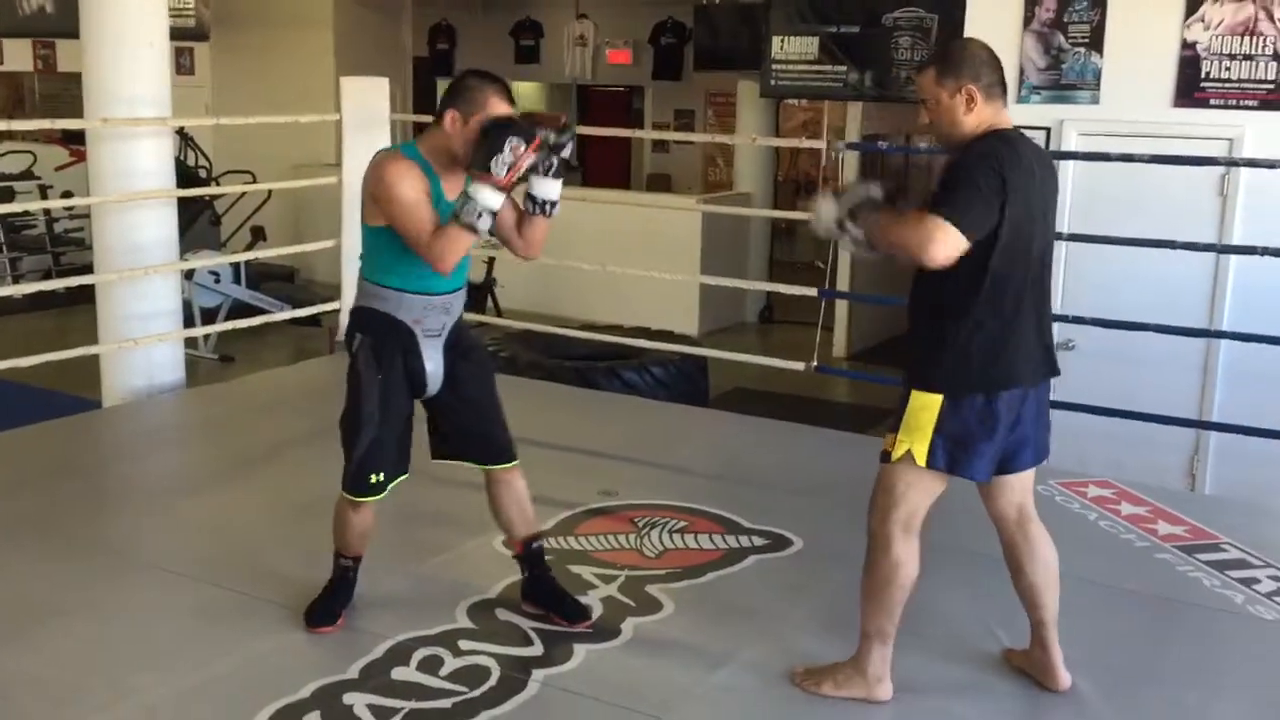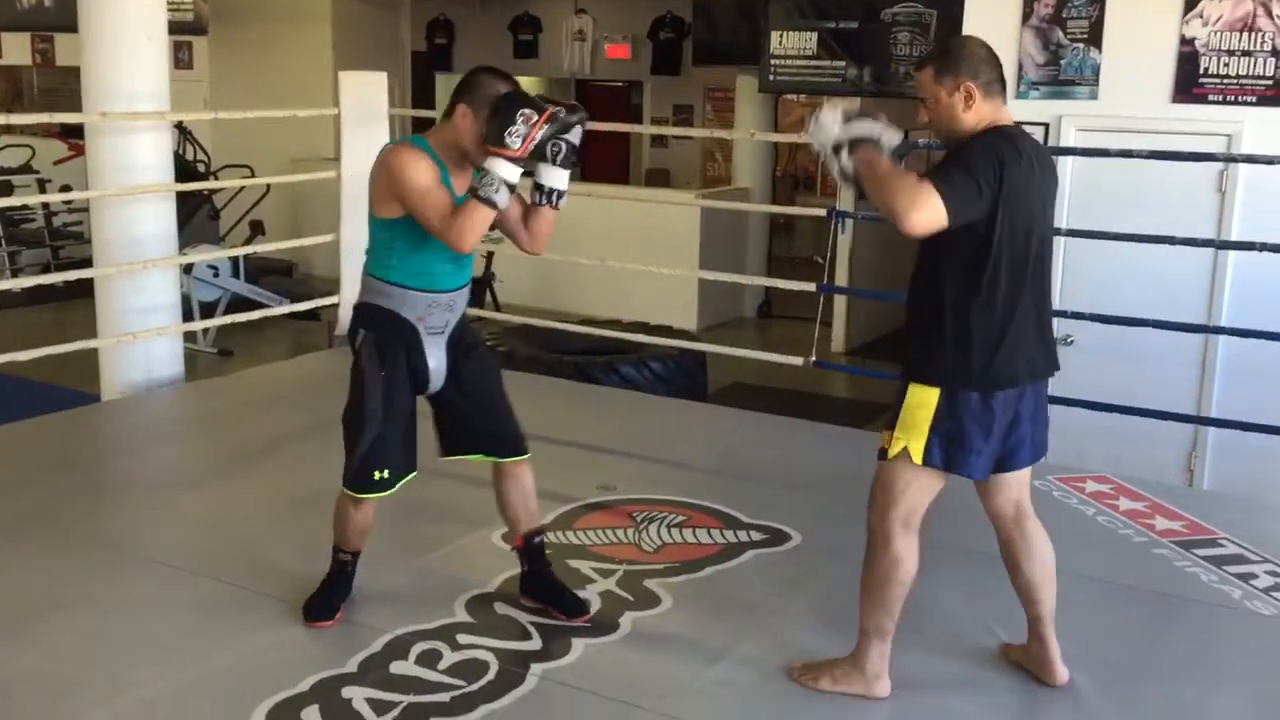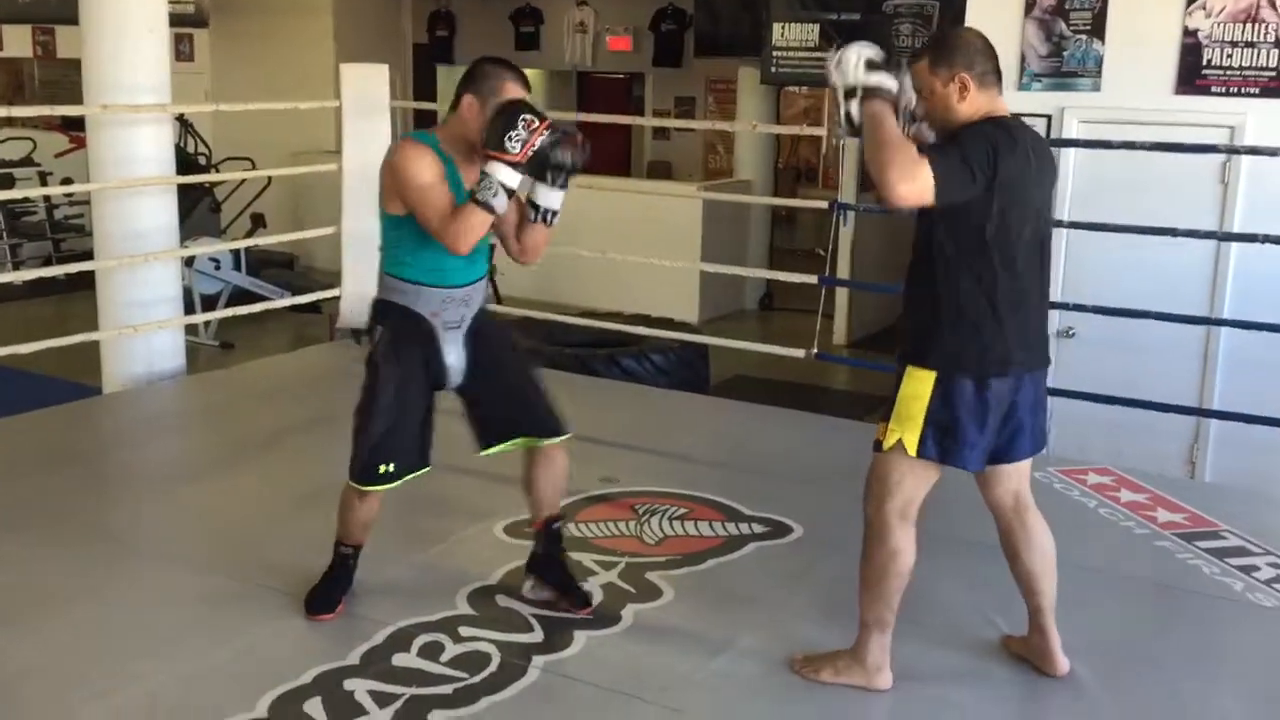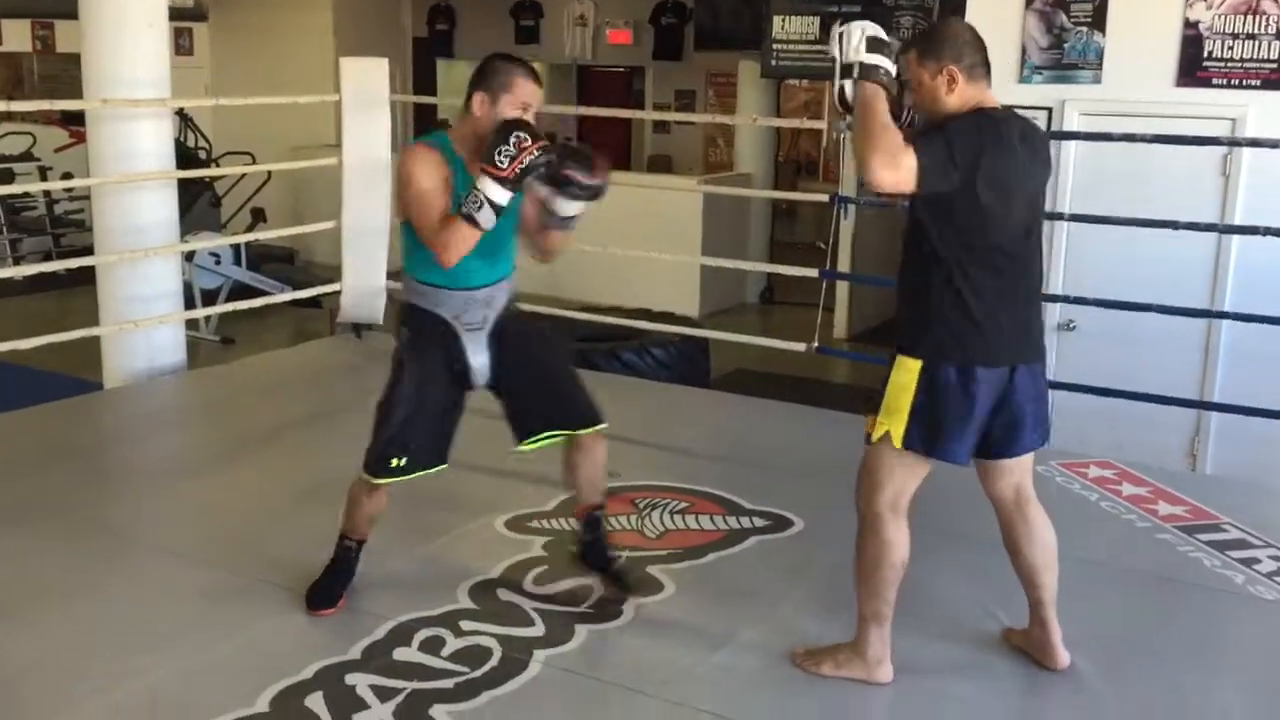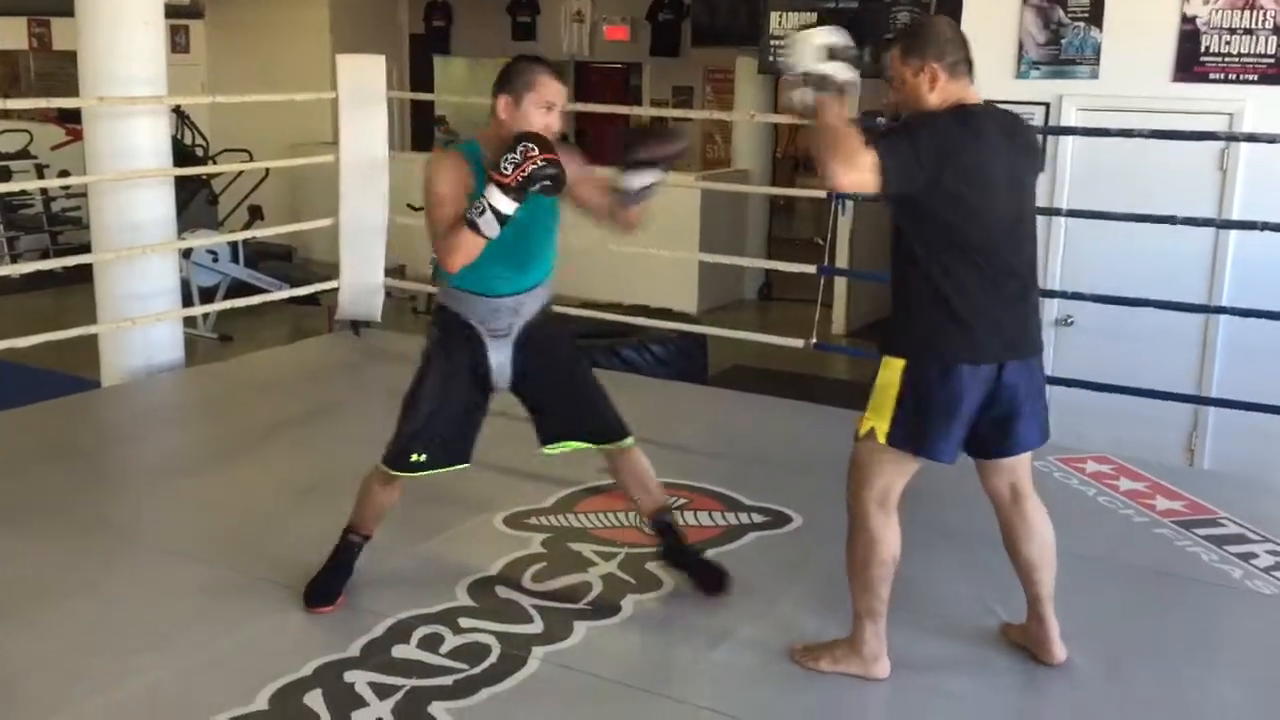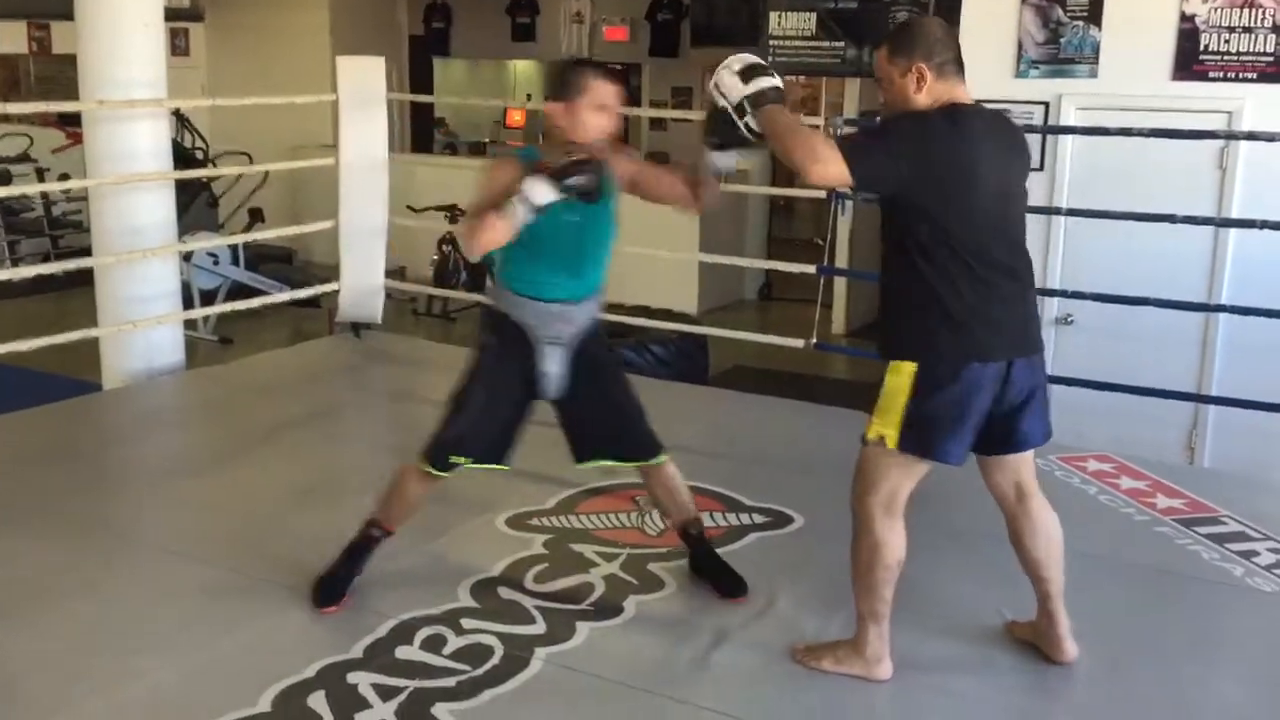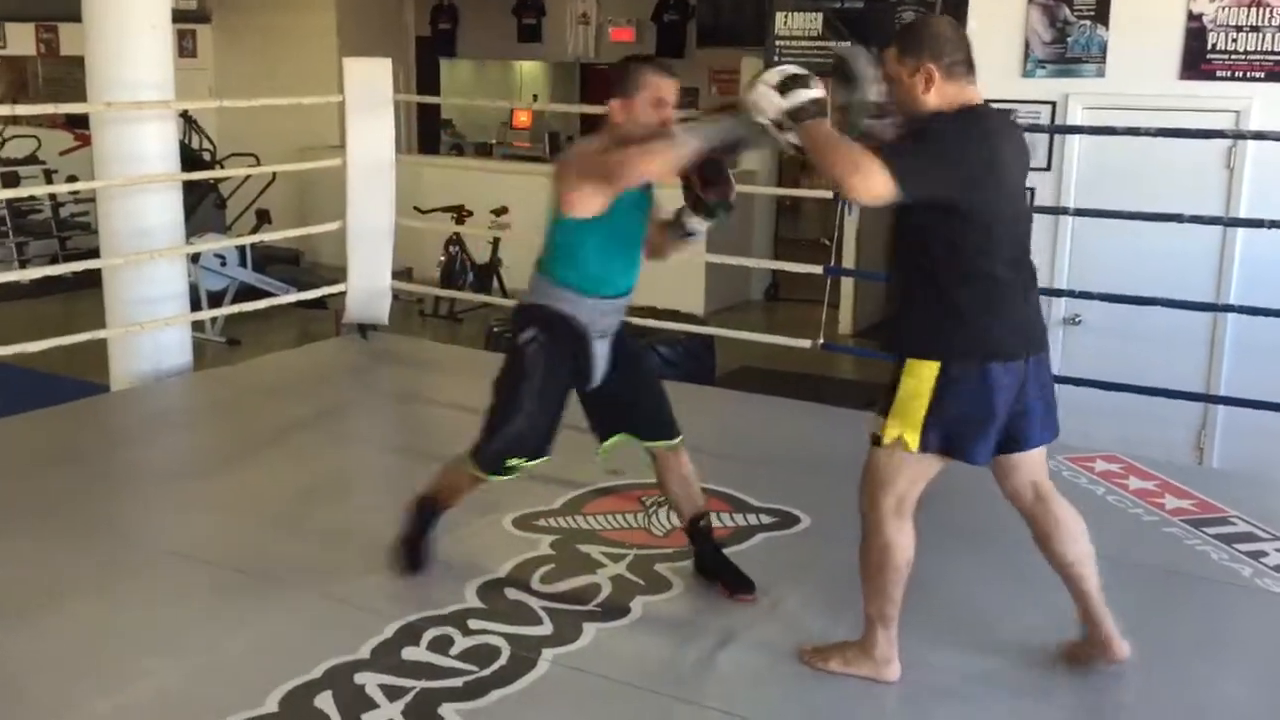
dt=0.1s
person 1, frame 1
left shoulder: (984, 161)
right shoulder: (1032, 161)
left elbow: (935, 246)
left wrist: (866, 219)
right wrist: (889, 219)
left hip: (962, 379)
right hip: (1021, 371)
left knee: (894, 515)
right knee: (1016, 512)
left ankle: (869, 669)
right ankle: (1047, 654)
person 1, frame 2
left shoulder: (985, 155)
right shoulder: (1031, 158)
left elbow: (914, 215)
left wrist: (863, 148)
right wrist: (884, 159)
left hip: (960, 376)
right hip: (1019, 368)
left knee: (893, 513)
right knee: (1012, 508)
left ankle: (868, 665)
right ankle: (1045, 649)
person 1, frame 3
left shoulder: (981, 144)
right shoulder: (1030, 148)
left elbow: (903, 186)
left wrist: (873, 101)
left hip: (955, 364)
right hip: (1016, 359)
left knee: (890, 504)
right knee: (1012, 499)
left ankle: (869, 658)
right ankle: (1045, 640)
person 1, frame 4
left shoulder: (964, 138)
right shoulder: (1029, 141)
left elbow: (887, 171)
left wrist: (870, 83)
left hip: (951, 357)
right hip: (1018, 351)
left knee: (882, 495)
right knee: (1014, 493)
left ankle: (869, 651)
right ankle: (1046, 633)
person 1, frame 5
left shoulder: (941, 136)
right shoulder: (1017, 136)
left elbow: (845, 171)
left wrist: (827, 92)
left hip: (938, 355)
right hip: (1013, 348)
left knee: (872, 491)
right knee: (1013, 489)
left ankle: (866, 646)
right ankle: (1044, 628)
person 1, frame 6
left shoulder: (922, 135)
right shoulder: (1005, 135)
left elbow: (819, 165)
left wrist: (761, 104)
left hip: (942, 354)
right hip: (1013, 346)
left knee: (878, 496)
right knee: (1017, 486)
left ankle: (869, 648)
right ankle: (1054, 626)
person 1, frame 7
left shoulder: (950, 138)
right shoulder: (1001, 133)
left elbow: (864, 182)
left wrist: (805, 118)
left hip: (956, 355)
right hip: (1017, 348)
left knee: (885, 494)
right knee: (1032, 489)
left ankle: (877, 648)
right ankle: (1102, 629)
person 2, frame 1
left shoulder: (475, 169)
right shoulder: (394, 169)
left elbow: (528, 247)
right elbow: (441, 256)
left wrist: (544, 172)
right wrist: (492, 181)
left hip: (448, 332)
right hip: (387, 335)
left knee: (501, 459)
right knee: (365, 480)
left ankle: (536, 580)
right ankle: (343, 581)
person 2, frame 2
left shoulder: (485, 163)
right shoulder: (404, 160)
left elbow: (535, 242)
right elbow: (460, 236)
left wrist: (554, 158)
right wrist: (504, 160)
left hip: (452, 330)
right hip: (390, 331)
left knee: (511, 454)
right knee: (367, 477)
left ankle: (536, 575)
right ankle: (340, 575)
person 2, frame 3
left shoulder: (488, 160)
right shoulder: (411, 157)
left elbow: (528, 251)
right elbow: (457, 238)
left wrist: (550, 176)
right wrist: (506, 165)
left hip: (471, 322)
right hip: (408, 326)
left knee: (547, 437)
right knee: (373, 471)
left ankle: (548, 560)
right ankle: (342, 568)
person 2, frame 4
left shoulder: (514, 158)
right shoulder: (424, 160)
left elbow: (546, 250)
right elbow: (447, 252)
left wrist: (569, 191)
right wrist: (498, 181)
left hip: (498, 321)
right hip: (434, 329)
left knee: (583, 426)
right knee: (383, 465)
left ankle: (593, 544)
right ankle: (344, 561)
person 2, frame 5
left shoulder: (556, 161)
right shoulder: (452, 166)
left elbow: (624, 219)
right elbow: (451, 258)
left wrist: (644, 170)
right wrist: (503, 190)
left hip: (531, 327)
right hip: (463, 332)
left knee: (613, 438)
right knee: (404, 460)
left ankle: (673, 542)
right ankle: (344, 558)
person 2, frame 6
left shoulder: (614, 164)
right shoulder: (512, 171)
left elbow: (692, 192)
right elbow: (474, 242)
left wrist: (709, 167)
right wrist: (541, 184)
left hip: (579, 339)
right hip: (514, 338)
left knee: (646, 455)
right knee: (442, 460)
left ankle: (701, 550)
right ankle: (358, 553)
person 2, frame 7
left shoulder: (642, 166)
right shoulder: (588, 161)
left elbow: (651, 249)
right elbow: (635, 165)
left wrist: (698, 213)
right wrist: (712, 130)
left hip: (607, 329)
right hip: (553, 330)
left knee: (665, 440)
right knee: (496, 458)
left ankle: (706, 549)
right ankle: (429, 507)
